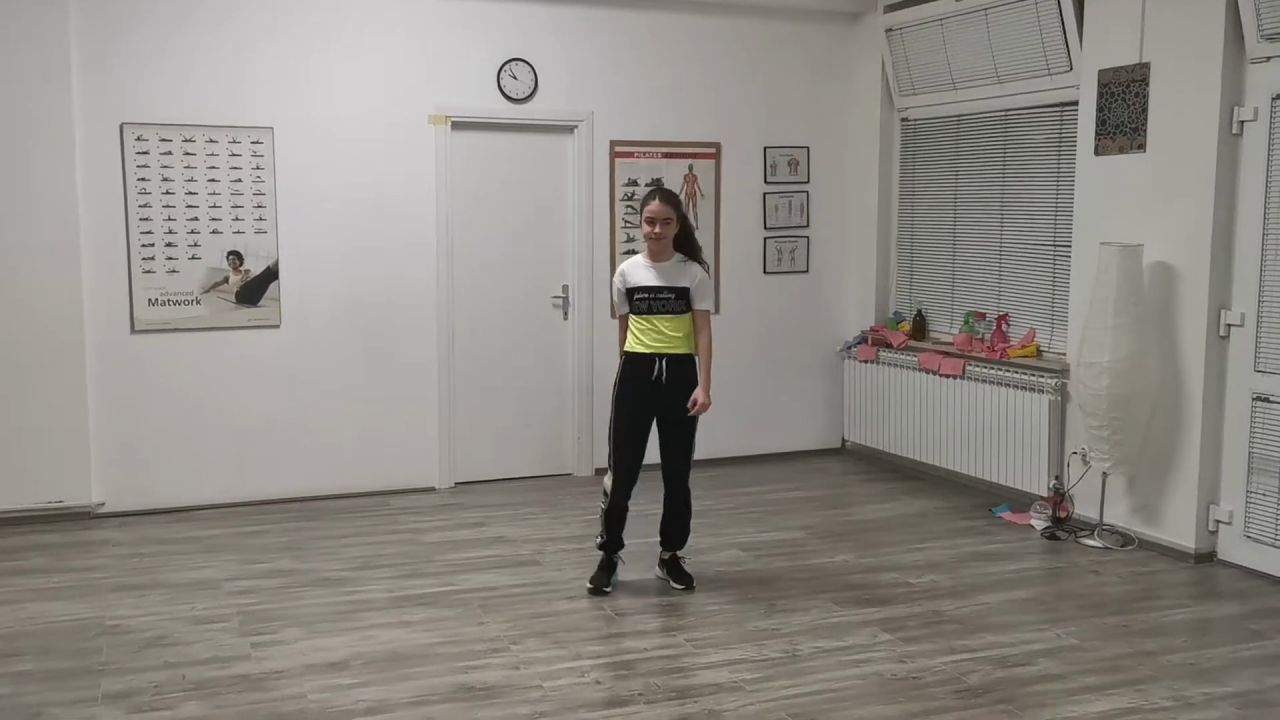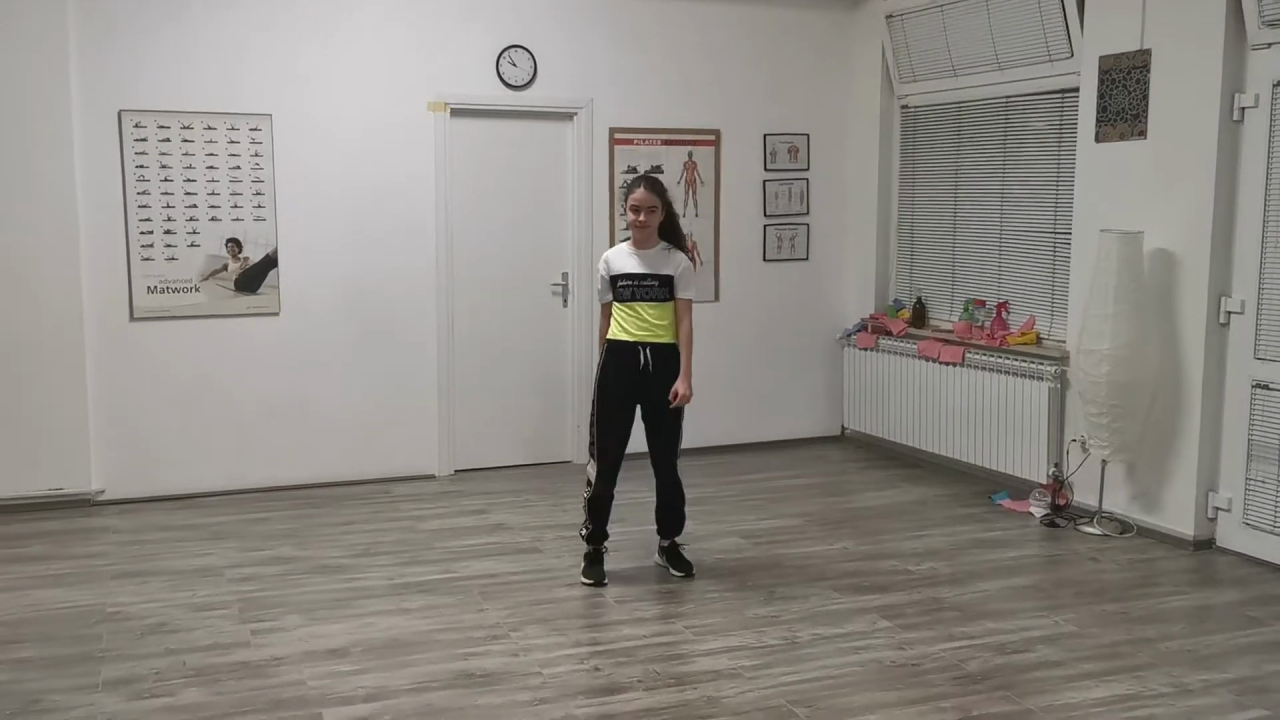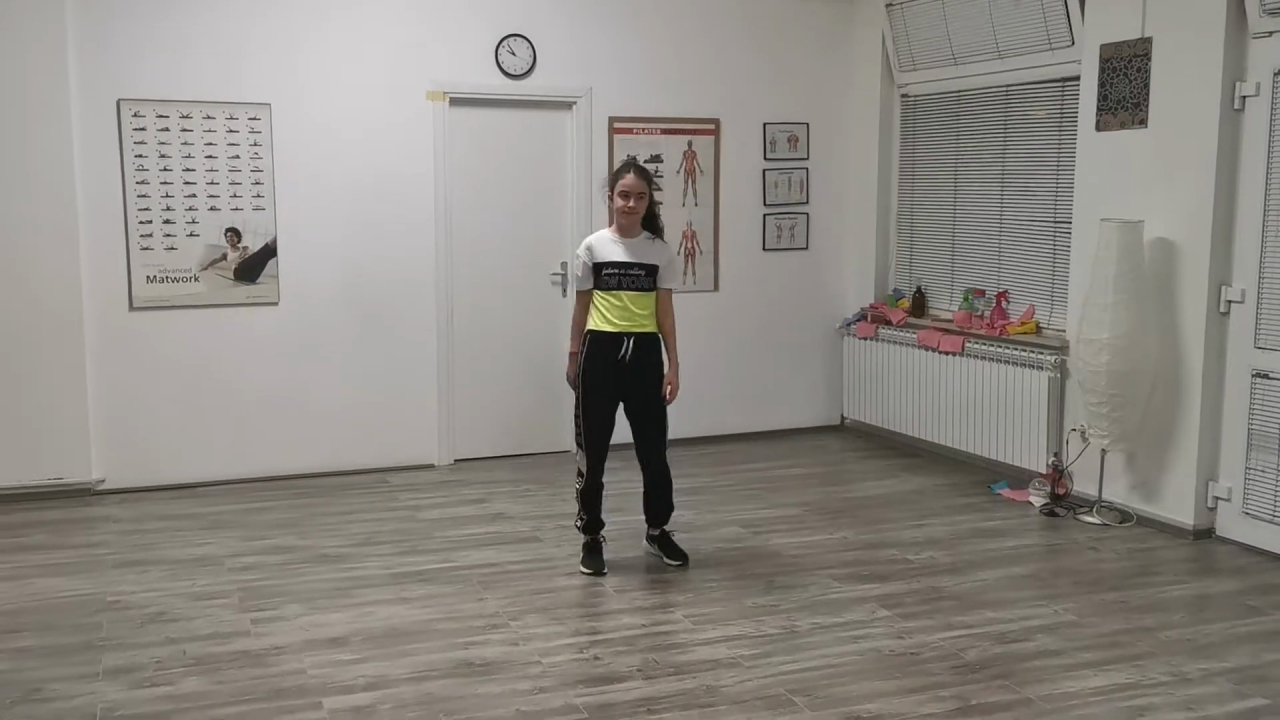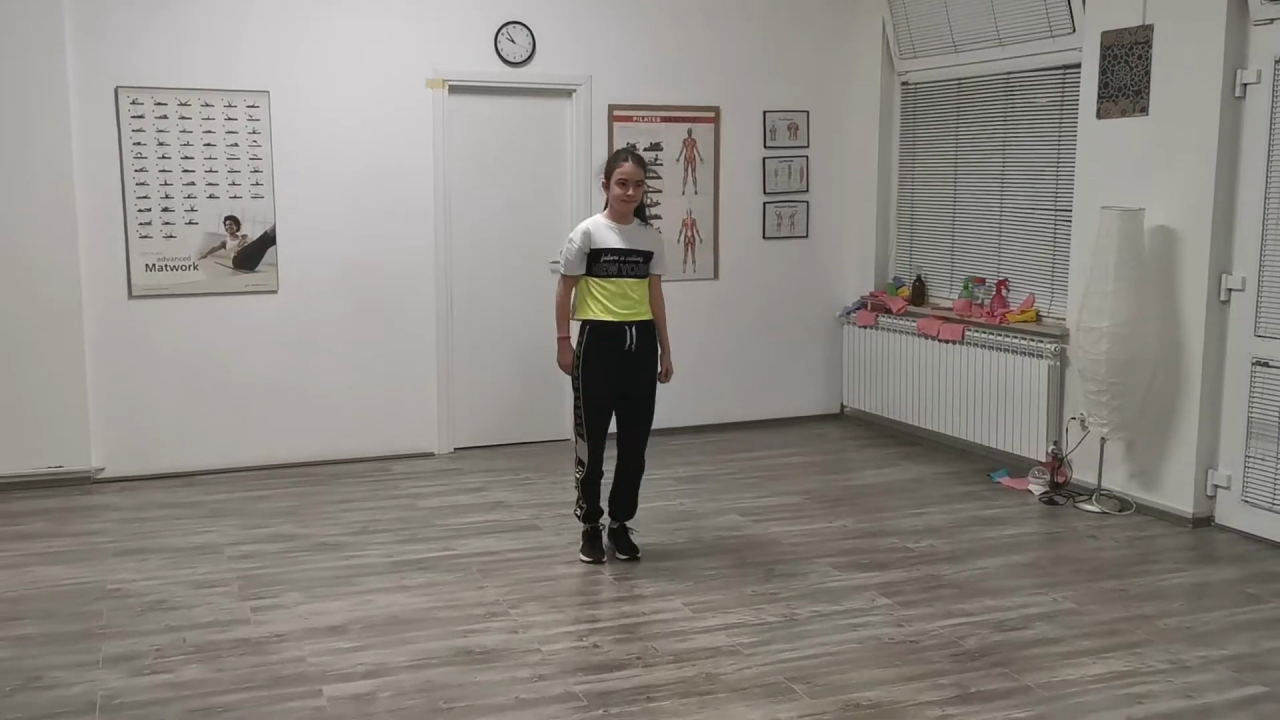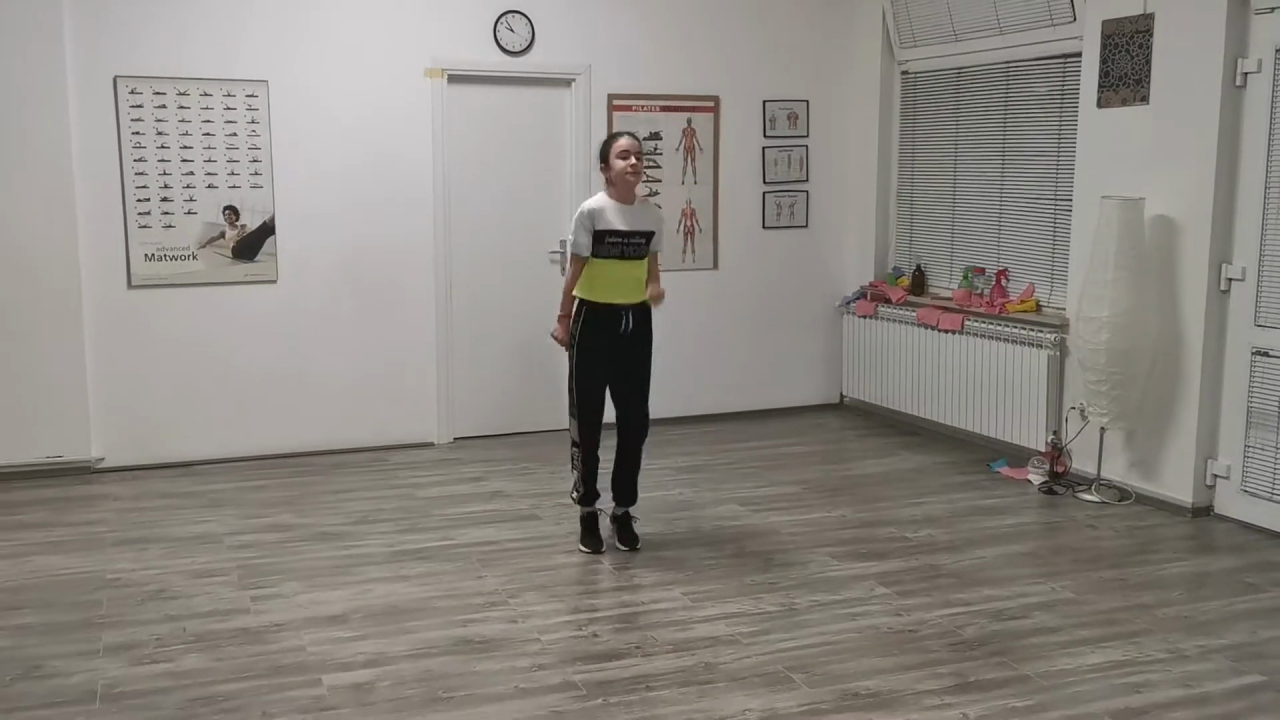
dt=0.2s
person 1, frame 1
left shoulder: (694, 272)
right shoulder: (627, 271)
left elbow: (703, 331)
right elbow: (624, 327)
left wrist: (704, 385)
right wrist: (618, 377)
left hip: (679, 374)
right hip: (636, 372)
left knee: (677, 471)
right knee: (622, 467)
left ankle: (670, 555)
right ankle: (609, 555)
person 1, frame 2
left shoulder: (677, 261)
right shoulder: (611, 259)
left elbow: (684, 321)
right elbow: (606, 317)
left wrist: (685, 375)
right wrist: (605, 362)
left hip: (662, 363)
right hip: (618, 361)
left knee: (666, 459)
right knee: (604, 458)
left ankle: (668, 543)
right ankle: (594, 548)
person 1, frame 3
left shoulder: (660, 251)
right shoulder: (593, 246)
left elbow: (665, 312)
right elbow: (582, 305)
left wrist: (673, 366)
right wrist: (574, 355)
left hip: (645, 353)
right hip: (601, 352)
left knee: (653, 448)
right knee: (592, 449)
left ankle: (657, 531)
right ankle: (591, 538)
person 1, frame 4
left shoulder: (651, 237)
right shoulder: (587, 232)
left elbow: (655, 296)
right elbow: (566, 289)
left wrist: (665, 350)
right wrist: (563, 341)
left hip: (640, 343)
right hip: (598, 341)
left knee: (635, 440)
right knee: (591, 439)
left ankle: (620, 524)
right ankle: (591, 527)
person 1, frame 5
left shoulder: (652, 214)
right shoulder: (592, 211)
right elbow: (576, 269)
left wrist: (655, 289)
right wrist: (563, 319)
left hip: (636, 322)
right hip: (595, 322)
left knee: (635, 422)
right knee: (586, 421)
left ankle: (623, 510)
right ankle: (587, 512)
